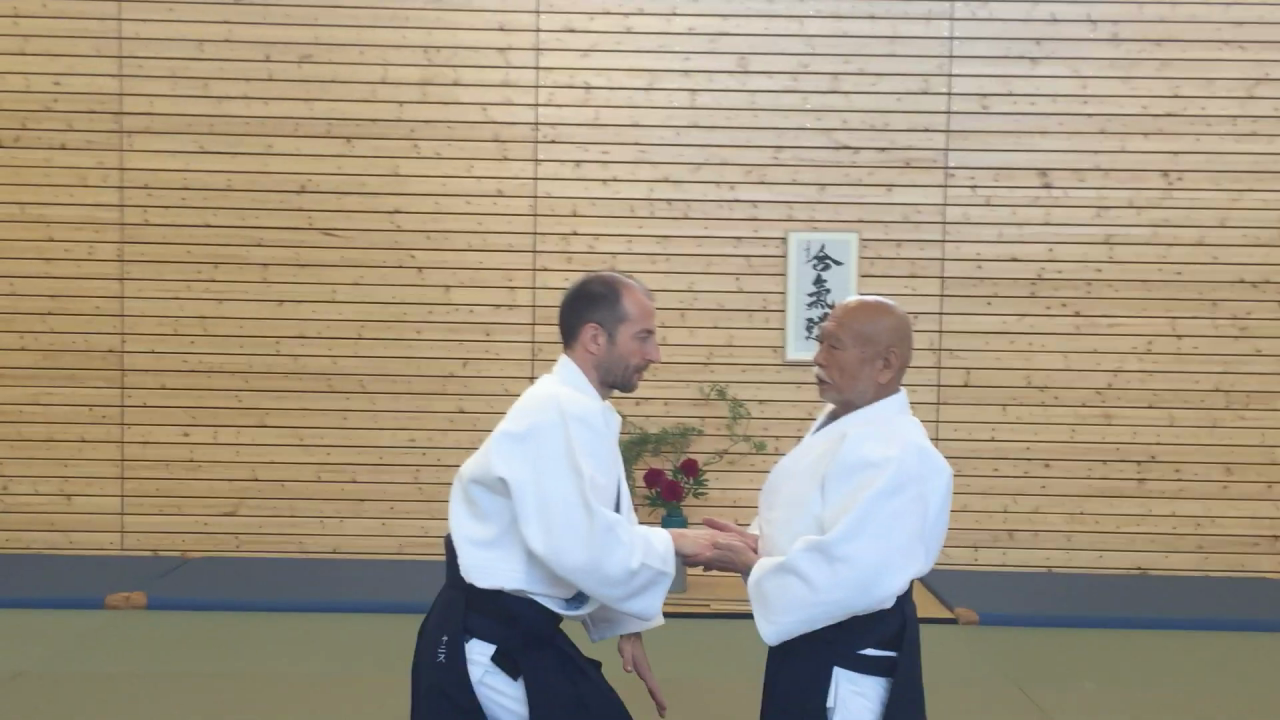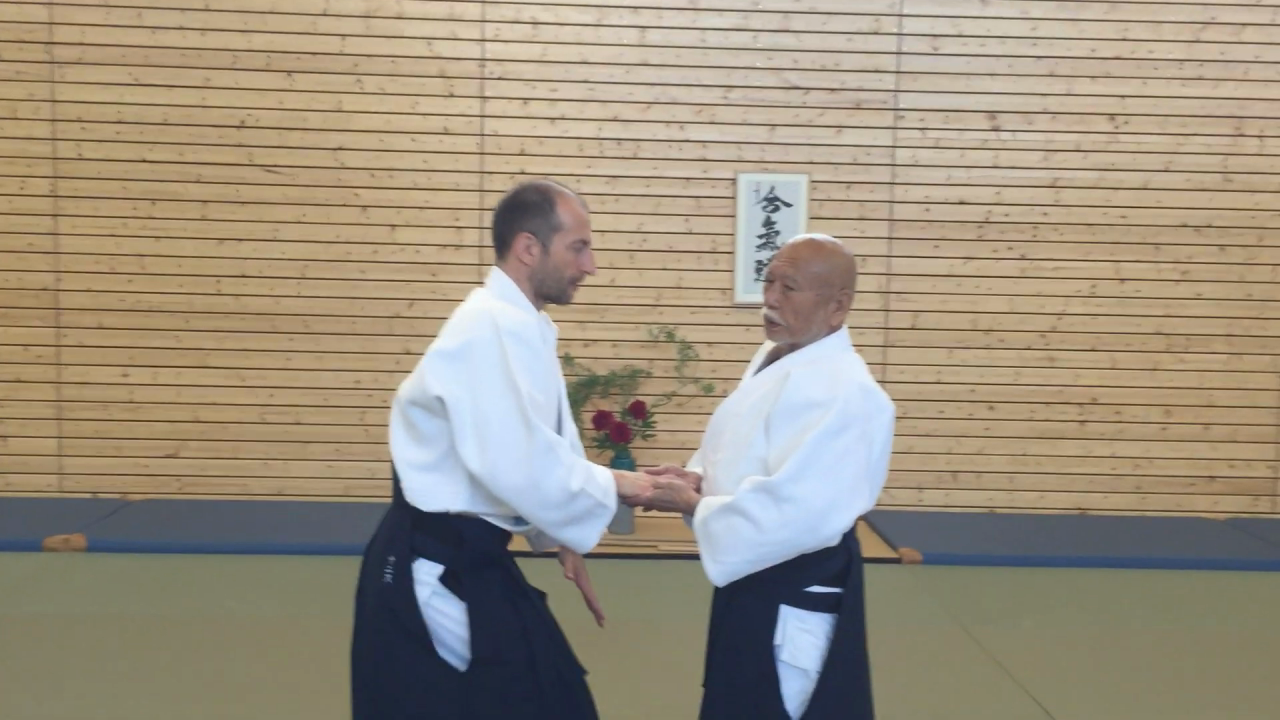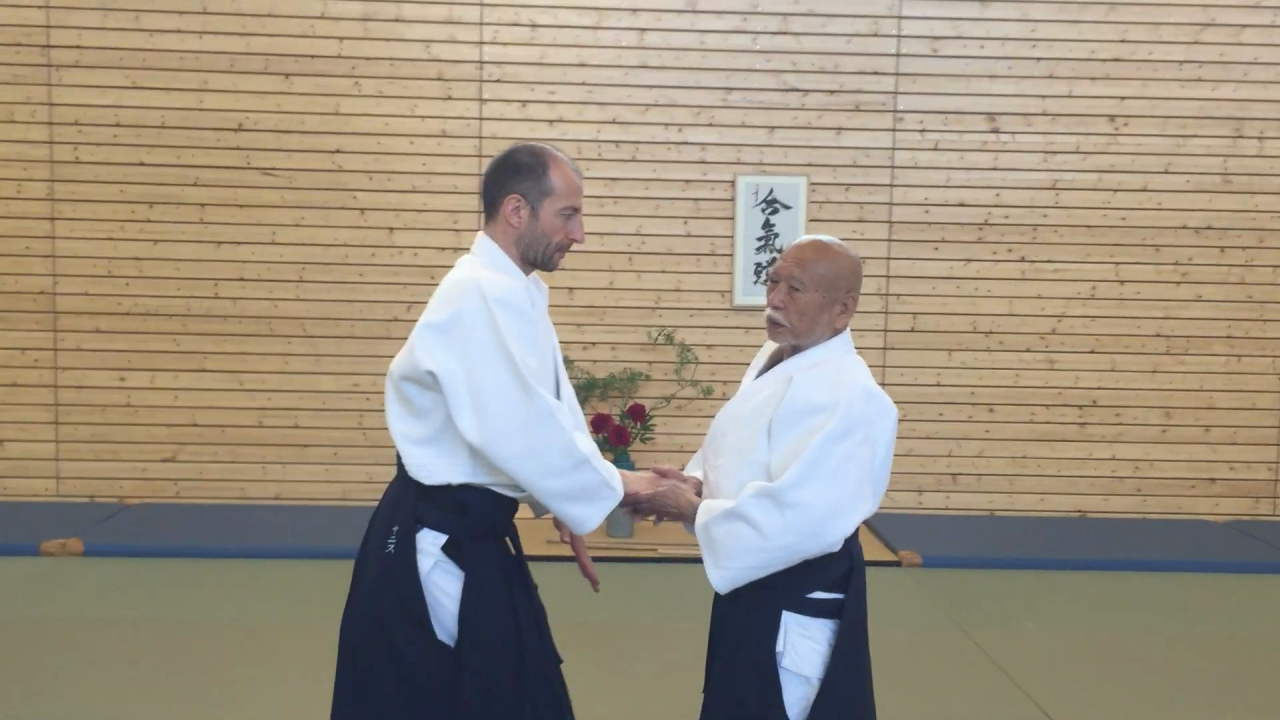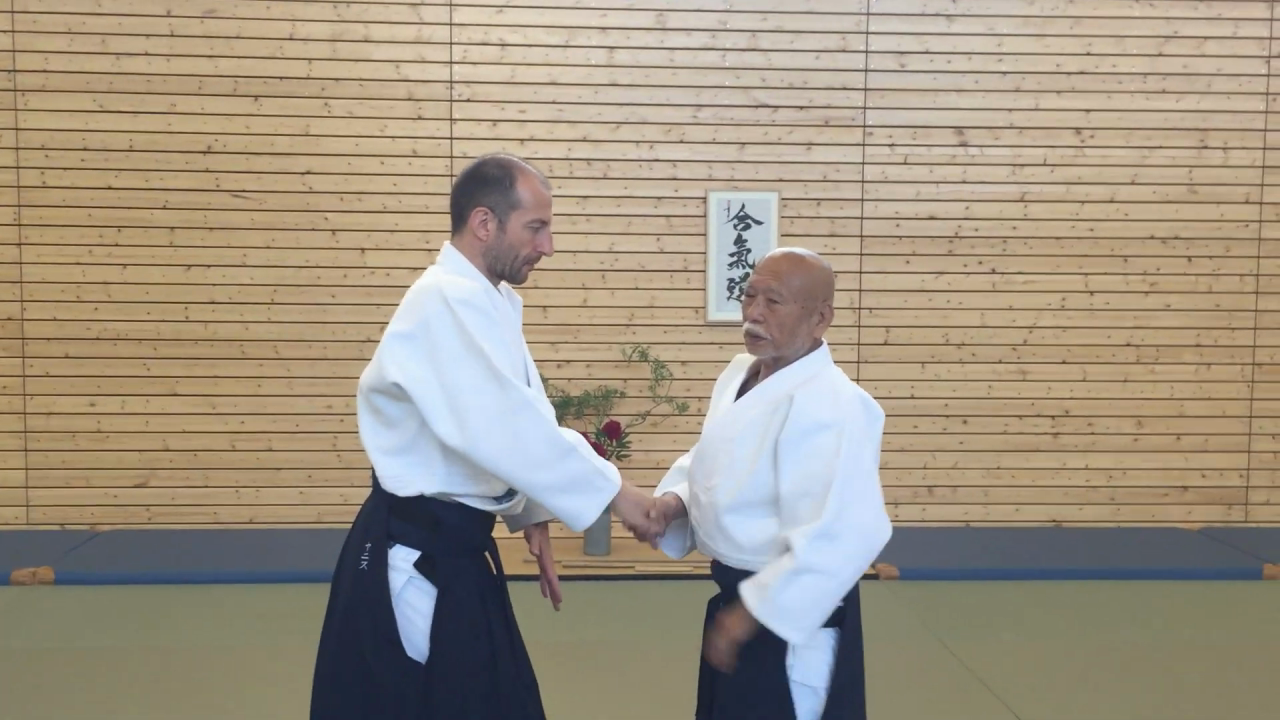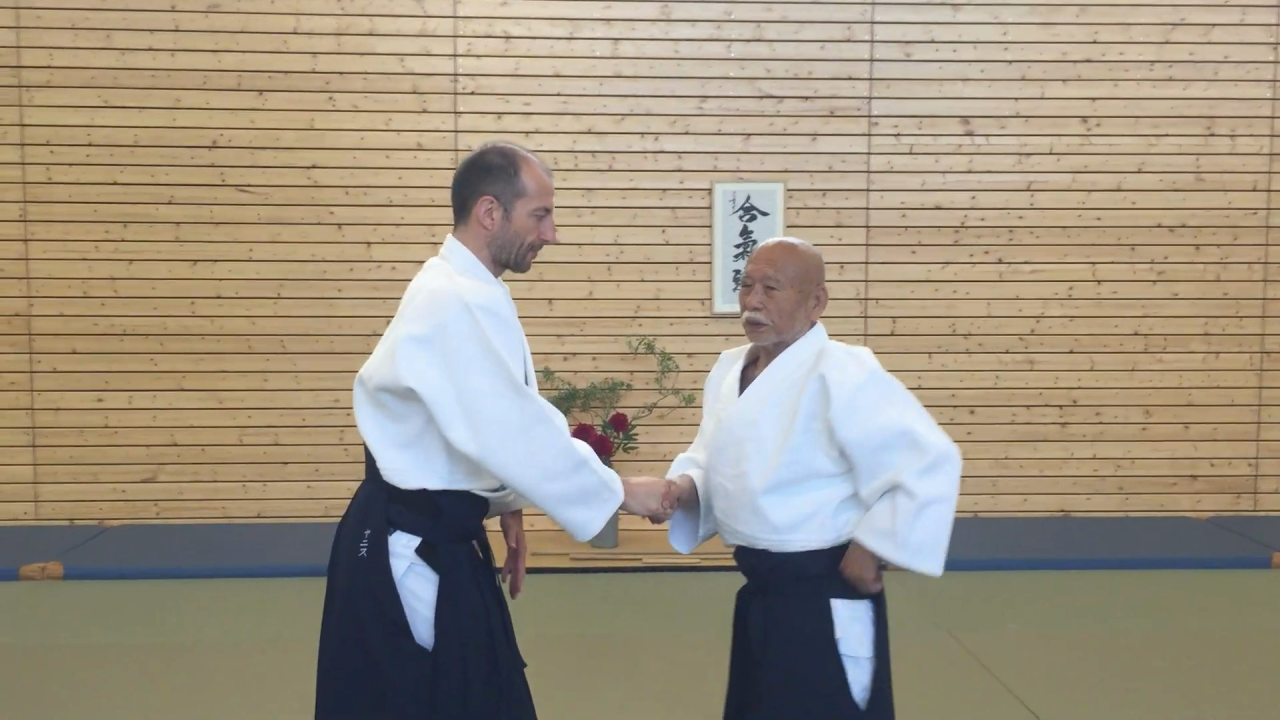
dt=0.5s
person 1, frame 1
left shoulder: (578, 411)
right shoulder: (558, 413)
left elbow: (599, 535)
right elbow: (581, 549)
left wrist: (625, 627)
right wrist: (671, 545)
left hip: (519, 637)
right hip: (486, 654)
person 1, frame 2
left shoulder: (517, 325)
right shoulder: (494, 327)
left elbow: (542, 451)
right elbow: (520, 468)
left wrist: (565, 541)
right wrist: (613, 484)
left hip: (462, 562)
right hip: (432, 573)
person 1, frame 3
left shoulder: (512, 290)
right shoulder: (482, 294)
left elbow: (542, 414)
right elbow: (522, 431)
left wrist: (564, 507)
right wrist: (615, 485)
left hip: (470, 535)
right hip: (437, 548)
person 1, frame 4
left shoulder: (490, 300)
right shoulder: (449, 301)
left elbow: (519, 420)
right elbow: (509, 429)
left wrist: (532, 519)
right wrist: (614, 489)
left hip: (452, 553)
right hip: (414, 563)
person 1, frame 5
left shoulder: (466, 291)
right shoulder: (458, 304)
right elbow: (515, 432)
left wrist: (506, 511)
right wrist: (622, 489)
left hip: (434, 542)
right hip: (404, 554)
person 2, frame 1
left shoulder: (899, 456)
right shoulder: (836, 423)
left elbow: (853, 578)
left wrist: (750, 564)
right wrist: (754, 541)
left hip: (853, 664)
right hip: (807, 644)
person 2, frame 2
left shoulder: (843, 392)
right shoulder: (776, 357)
left elbow: (796, 513)
left wrist: (693, 503)
right wrist: (699, 478)
left hip: (799, 593)
right hip: (755, 578)
person 2, frame 3
left shoulder: (845, 394)
right shoulder: (774, 359)
left elbow: (798, 516)
left wrist: (693, 510)
right wrist: (698, 484)
left hip: (801, 598)
right hip: (758, 585)
person 2, frame 4
left shoulder: (832, 406)
right shoulder: (740, 374)
left elbow: (840, 536)
right elbow: (713, 465)
left wrist: (752, 614)
right wrist: (676, 501)
left hip: (791, 617)
right hip: (741, 601)
person 2, frame 5
left shoulder: (842, 374)
right shoulder: (728, 370)
left elbow: (930, 462)
right elbow: (712, 456)
left wrist: (875, 544)
right wrist: (687, 485)
left hip: (825, 602)
right hip: (762, 592)
